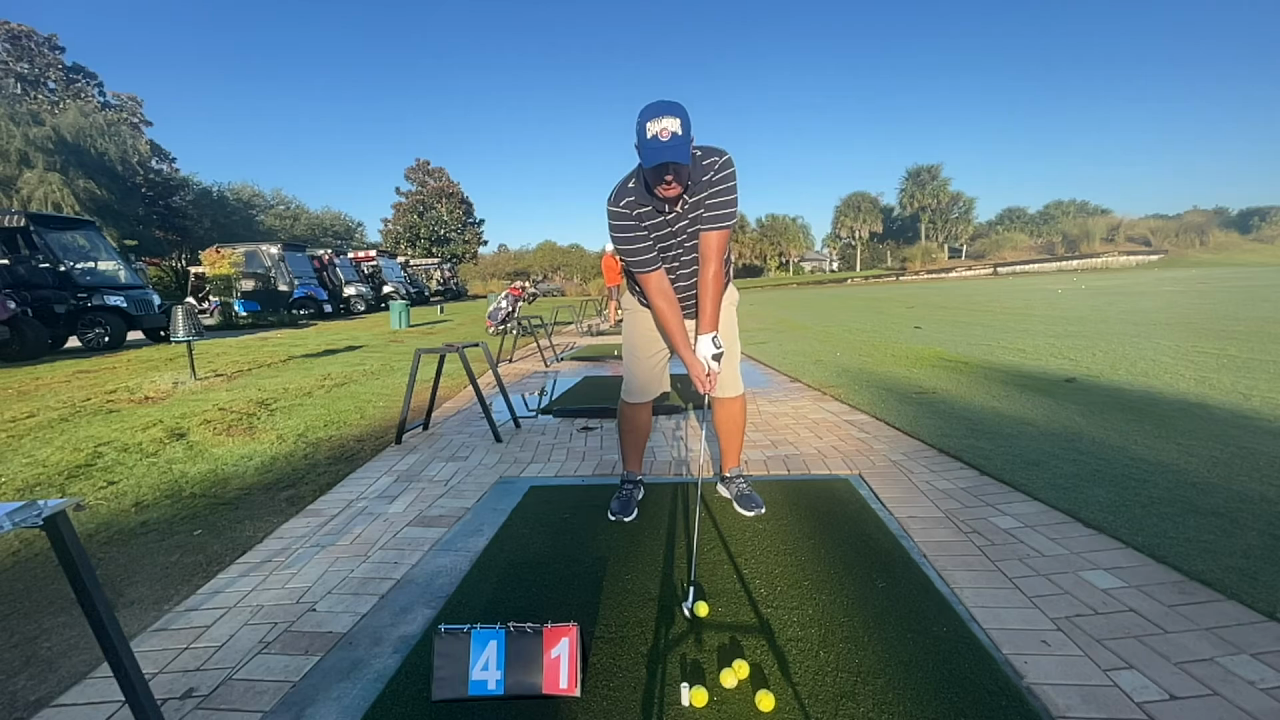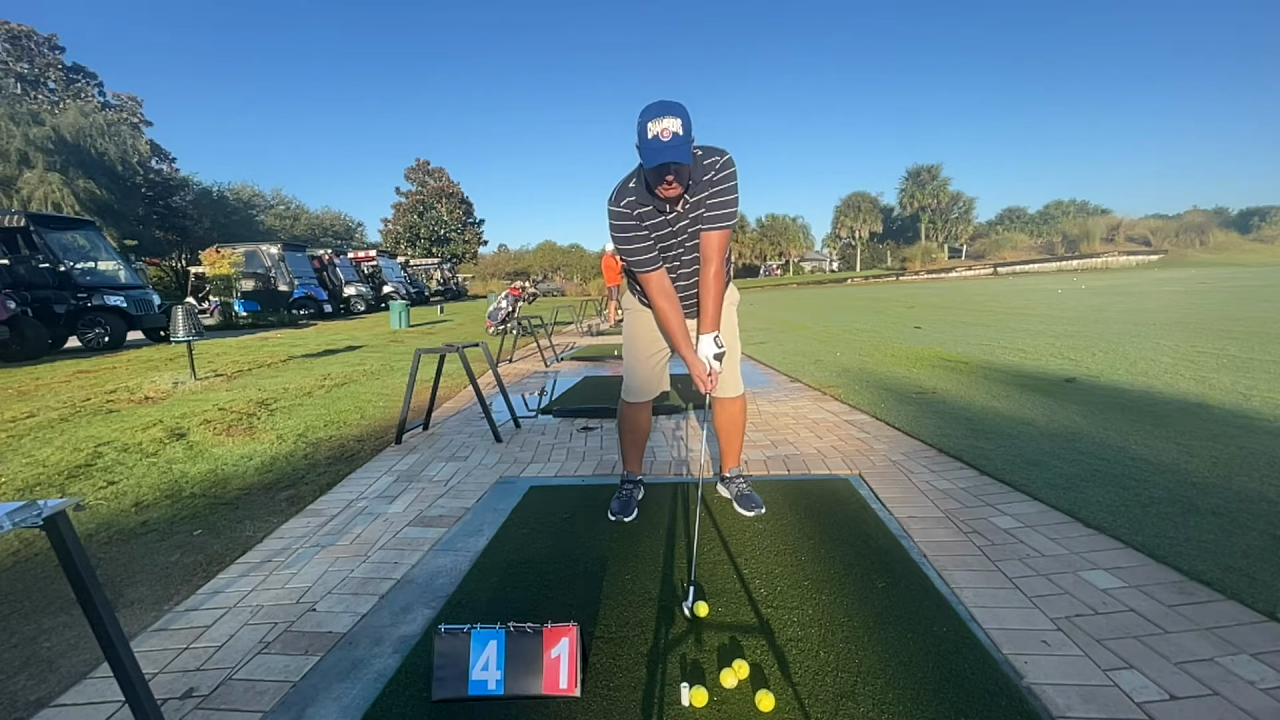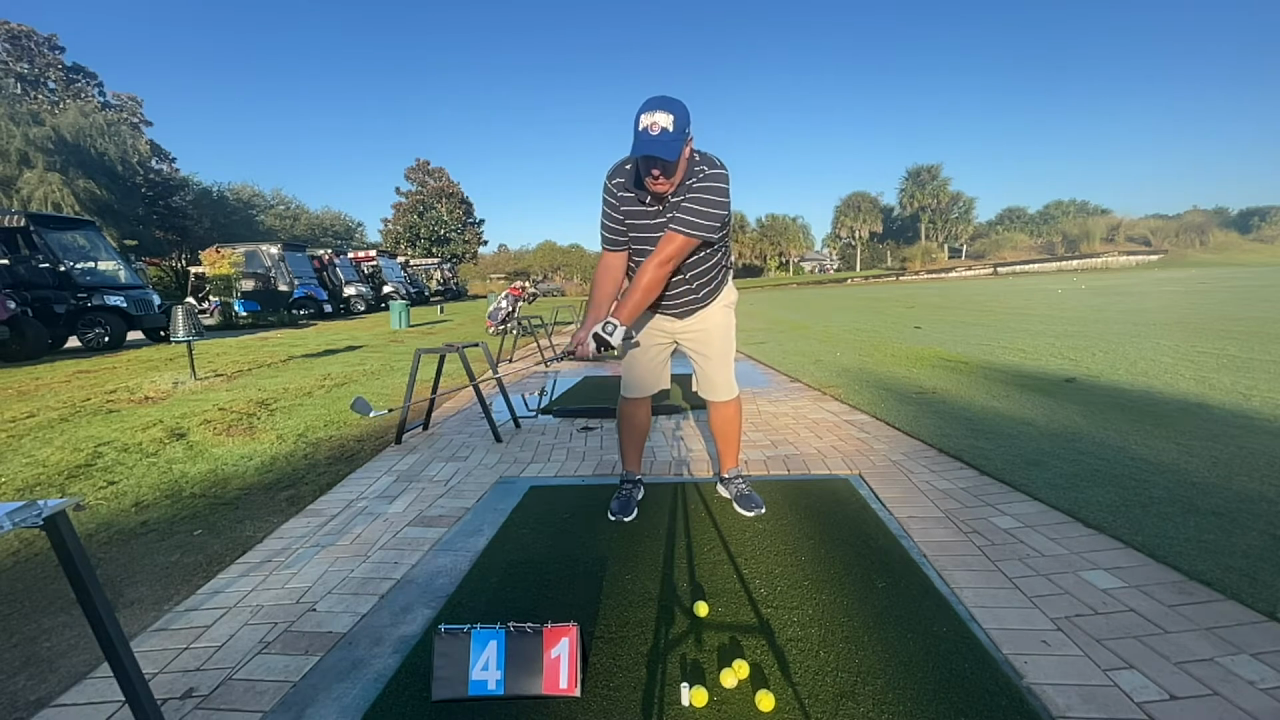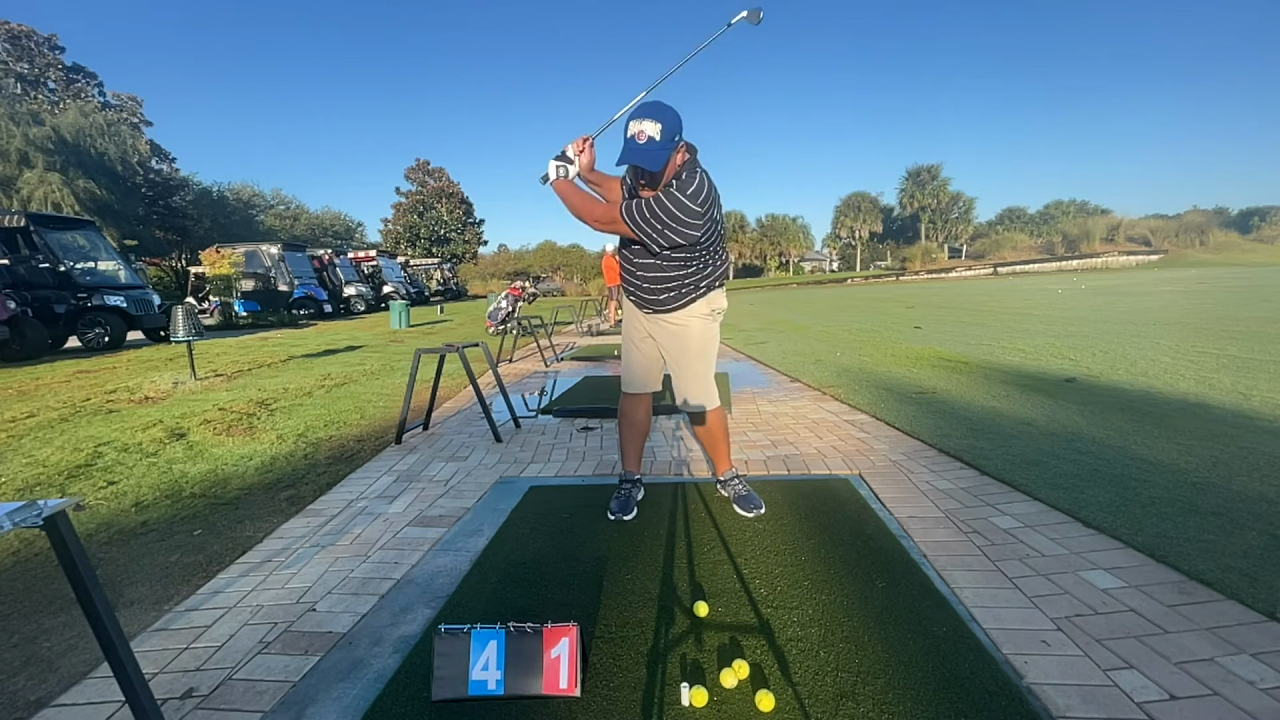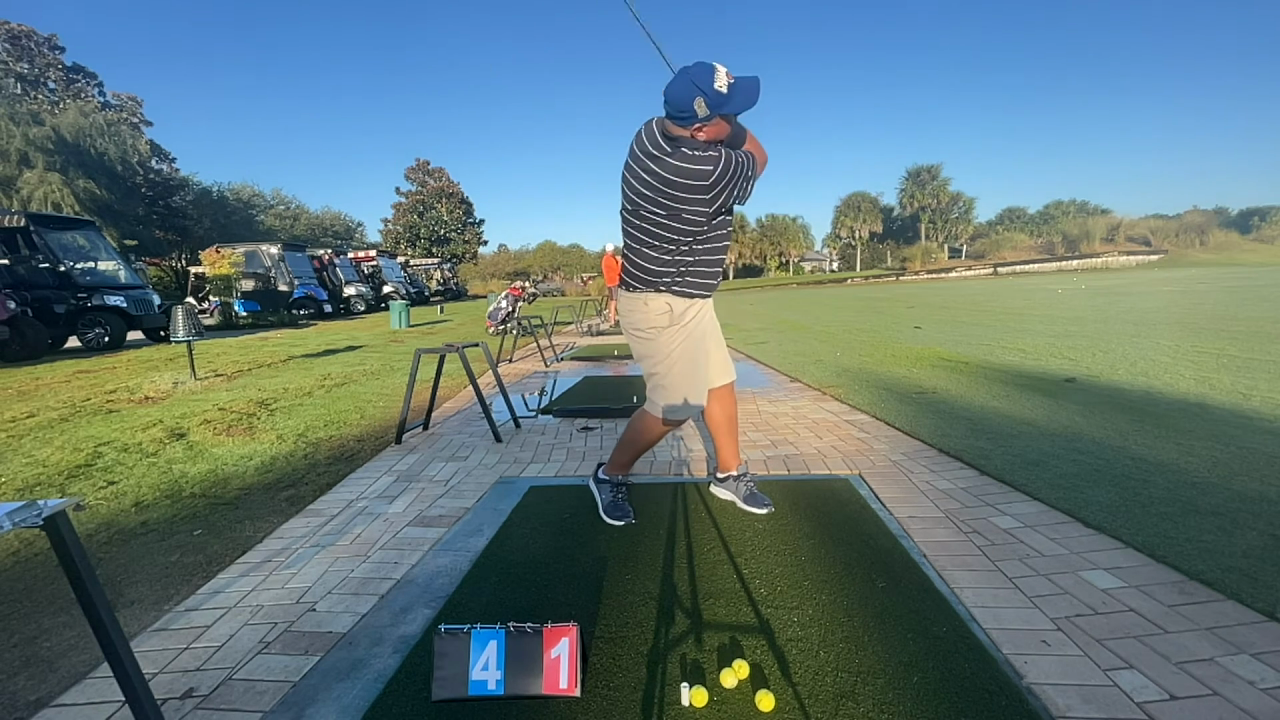
dt=1s
person 1, frame 1
left shoulder: (717, 168)
right shoulder: (623, 205)
left elbow: (712, 260)
right elbow: (657, 286)
left wrist: (707, 337)
right wrist: (689, 358)
left hip: (711, 296)
right hip: (651, 303)
left knee: (729, 386)
right knee: (636, 392)
left ankle: (731, 475)
right ankle: (631, 481)
person 1, frame 2
left shoulder: (719, 167)
right shoulder: (624, 204)
left elbow: (713, 260)
right elbow: (657, 285)
left wrist: (709, 337)
right wrist: (689, 357)
left hip: (712, 298)
right hip: (650, 305)
left knee: (729, 386)
right knee: (636, 392)
left ankle: (731, 475)
right ankle: (631, 481)
person 1, frame 3
left shoulder: (711, 178)
right shoulder: (618, 182)
left elbow: (662, 261)
right elbow: (613, 259)
left wrist: (615, 326)
right wrist: (590, 323)
left hip: (707, 301)
right hip: (642, 304)
left knee: (721, 390)
right knee: (634, 391)
left ankle: (730, 475)
right ankle: (631, 480)
person 1, frame 4
left shoulder: (686, 201)
right shoulder: (647, 168)
left elbow: (605, 219)
right elbow: (624, 197)
left wrist: (559, 180)
right wrist: (586, 173)
left hip: (690, 309)
right hip: (640, 302)
left knee: (698, 400)
right knee: (635, 390)
left ankle: (727, 476)
right ankle: (631, 479)
person 1, frame 5
left shoulder: (652, 132)
right shoulder: (709, 172)
right elbow: (757, 158)
right wrist: (722, 119)
left hip: (685, 299)
right hip: (662, 307)
left knee: (719, 383)
right knee: (673, 406)
left ankle: (729, 474)
right ankle: (610, 476)
